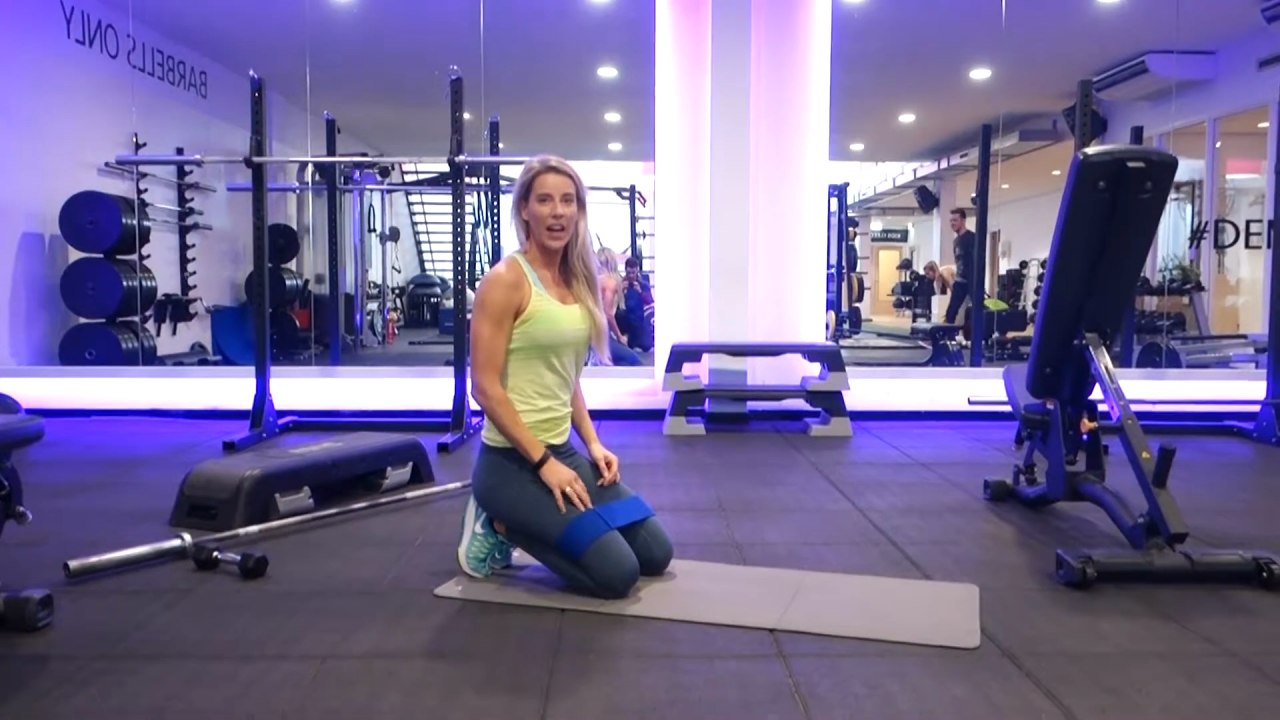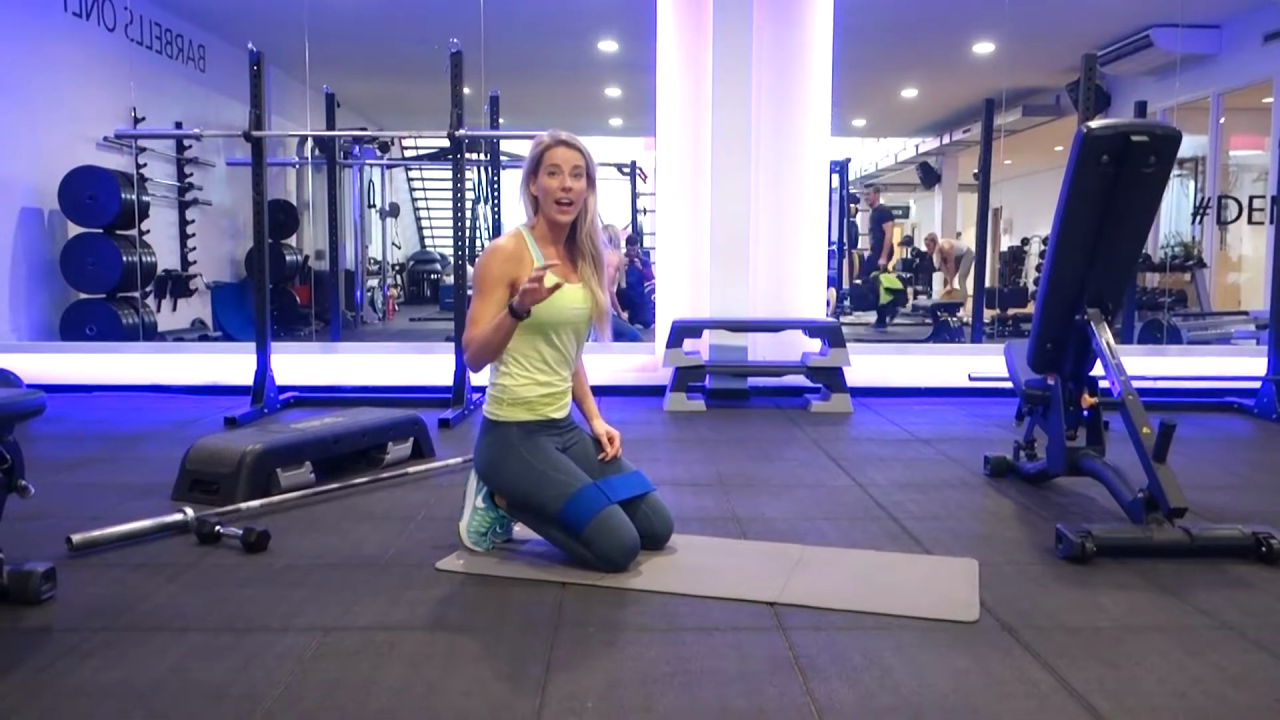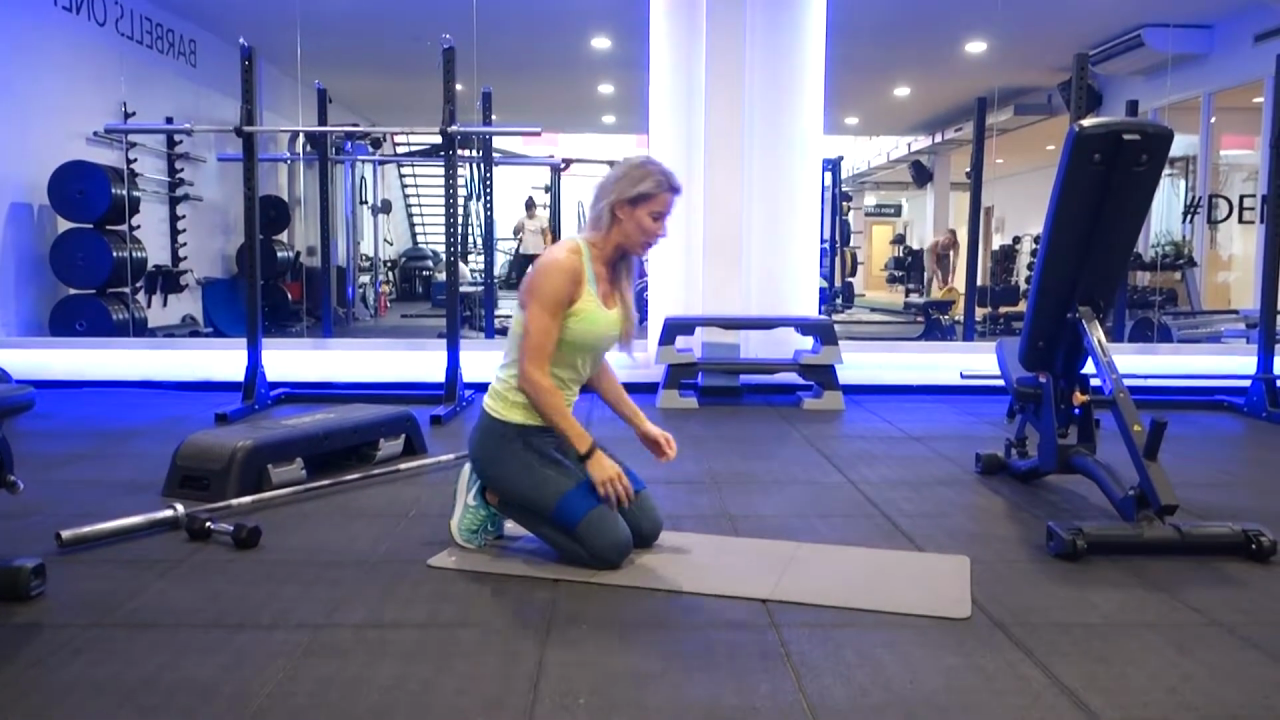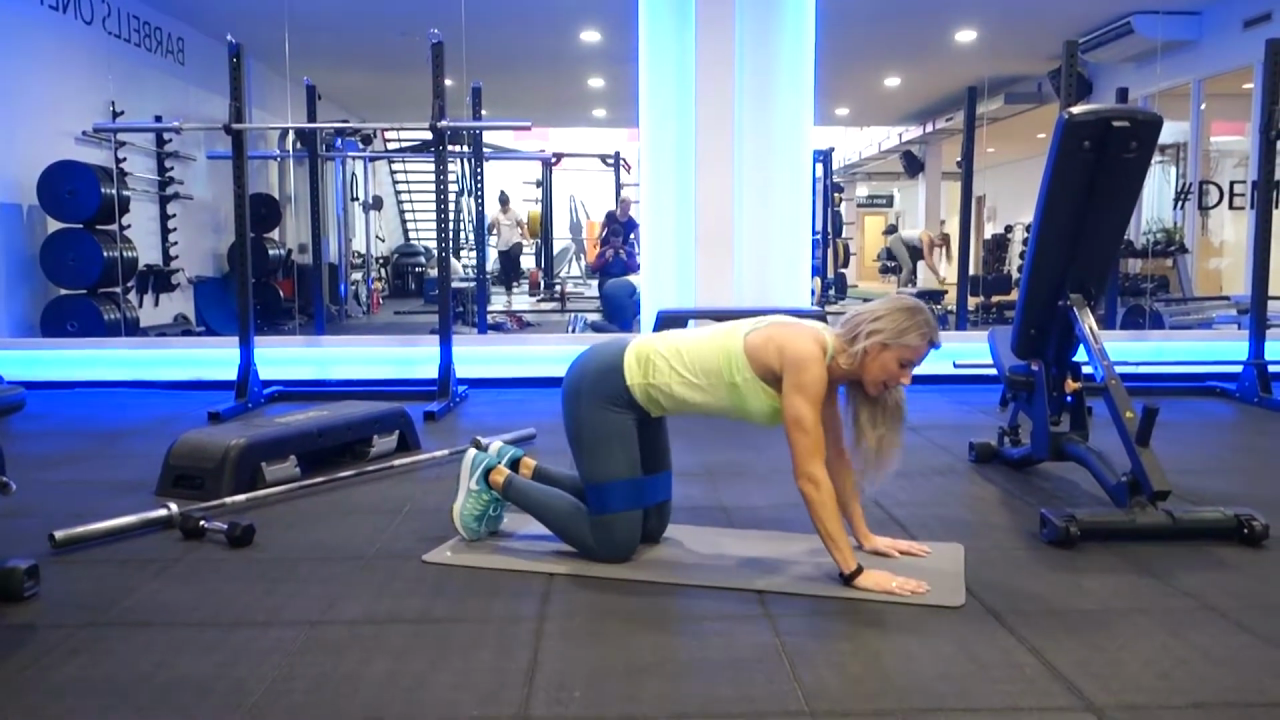
dt=1s
person 1, frame 1
left shoulder: (577, 280)
right shoulder: (505, 281)
right elbow: (486, 388)
left wrist: (592, 442)
right wrist: (543, 462)
left hip: (561, 449)
right hip: (513, 461)
left knee: (656, 554)
right knee: (617, 573)
left ankle: (521, 523)
right ankle: (499, 528)
person 1, frame 2
left shoulder: (584, 257)
right shoulder: (506, 252)
right elbow: (473, 356)
left wrist: (594, 418)
right wrist: (519, 307)
left hip: (564, 427)
right hip: (511, 434)
left knee: (656, 529)
right knee: (617, 547)
left ankle: (524, 497)
right ankle: (500, 502)
person 1, frame 3
left shoulder: (617, 273)
right shoulder: (562, 265)
right elbow: (533, 377)
left wrist: (641, 423)
right wrist: (590, 453)
left hip: (556, 429)
right hip: (510, 435)
left knee: (646, 527)
right knee: (610, 544)
left ankle: (516, 493)
right ankle: (492, 498)
person 1, frame 4
left shoulder: (830, 359)
right shoulder: (808, 355)
left elbow: (837, 459)
right elbow: (811, 477)
left wrist: (865, 536)
right wrist: (853, 571)
left hip: (635, 387)
right hip: (603, 385)
left knee: (650, 528)
right knee: (613, 543)
left ankle: (517, 464)
right ankle: (494, 477)
